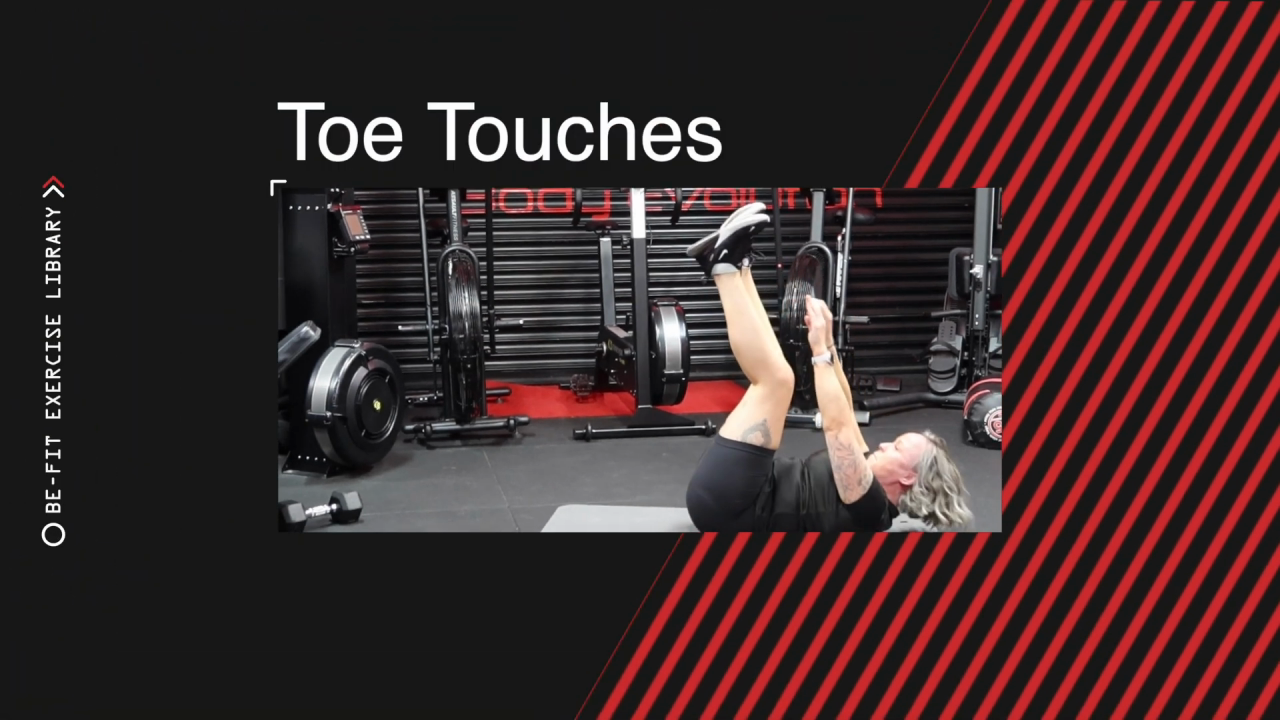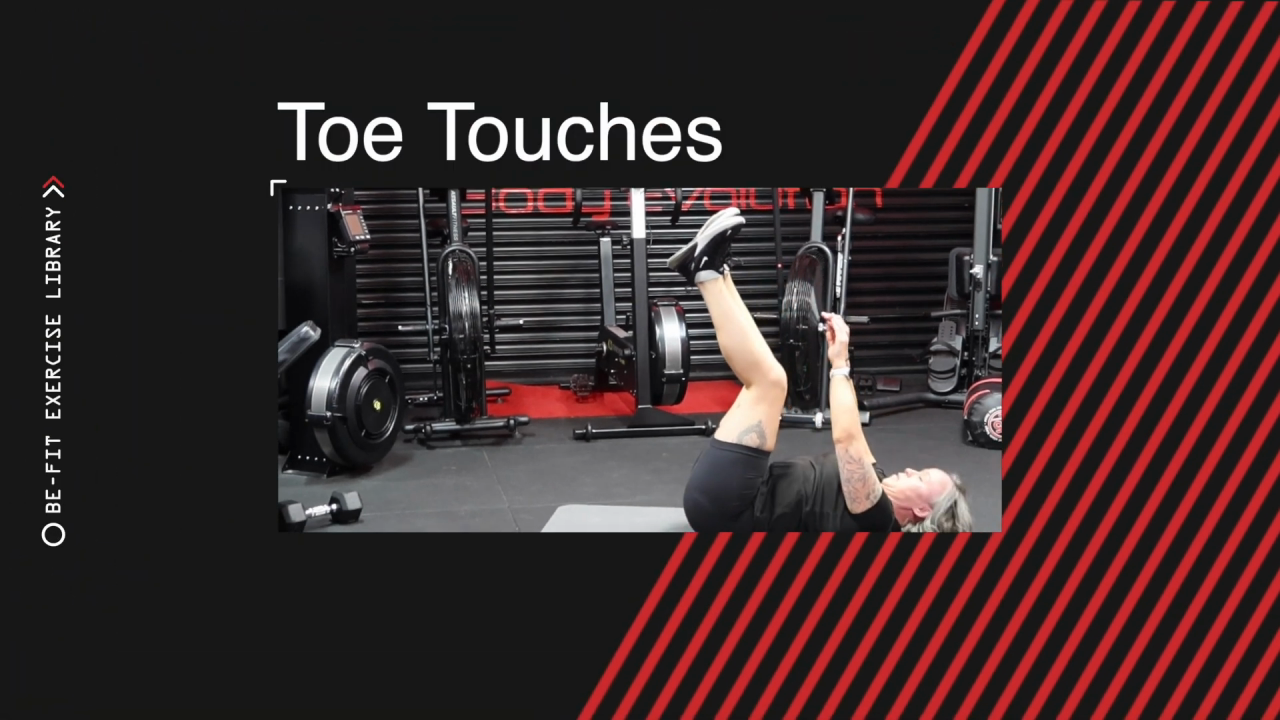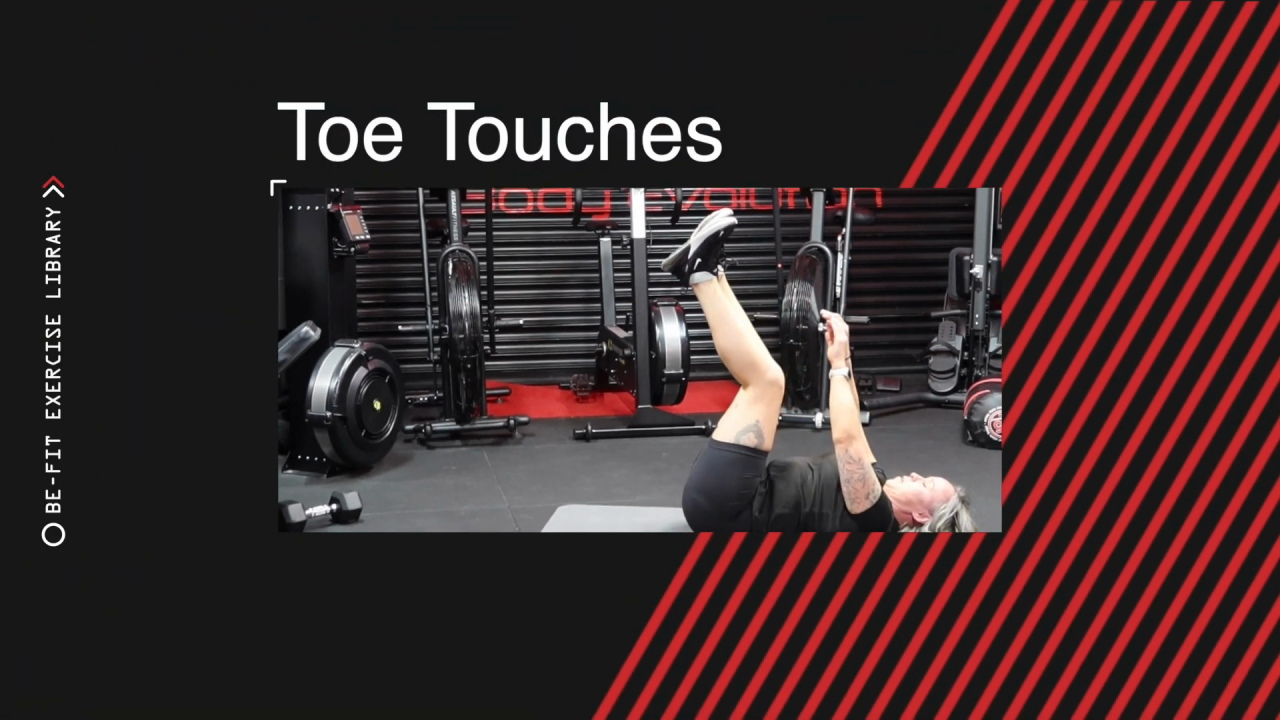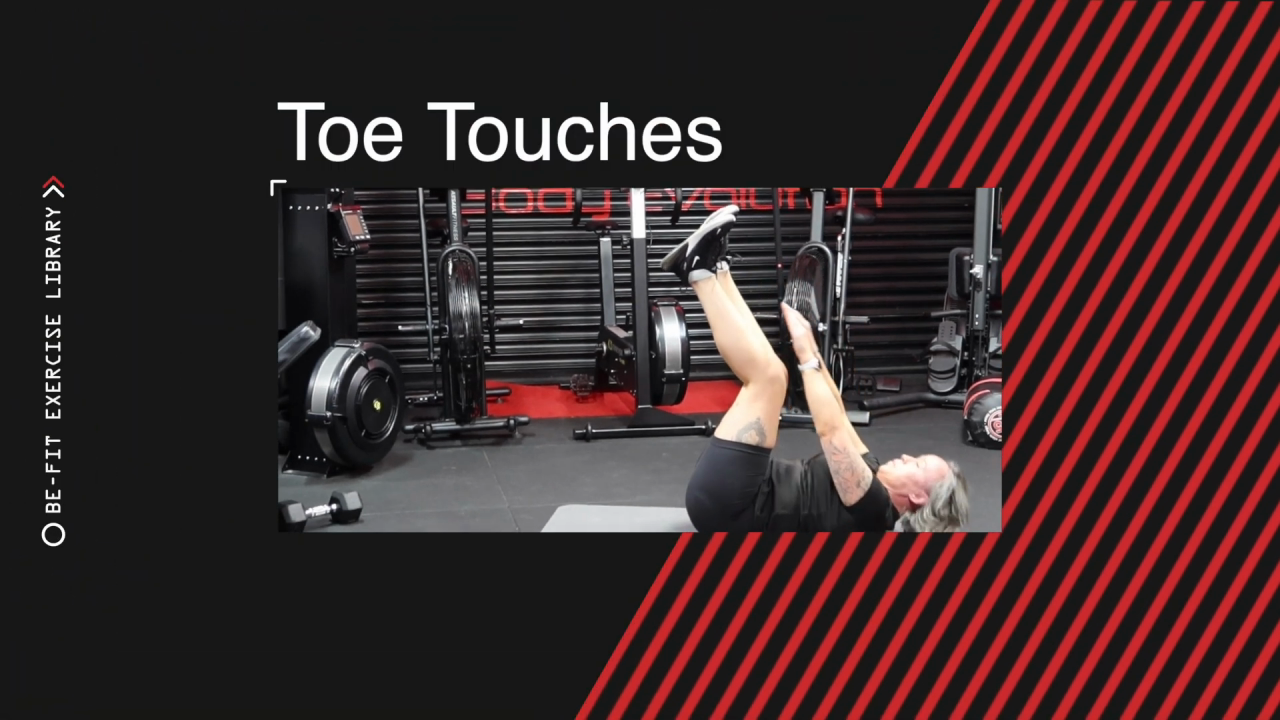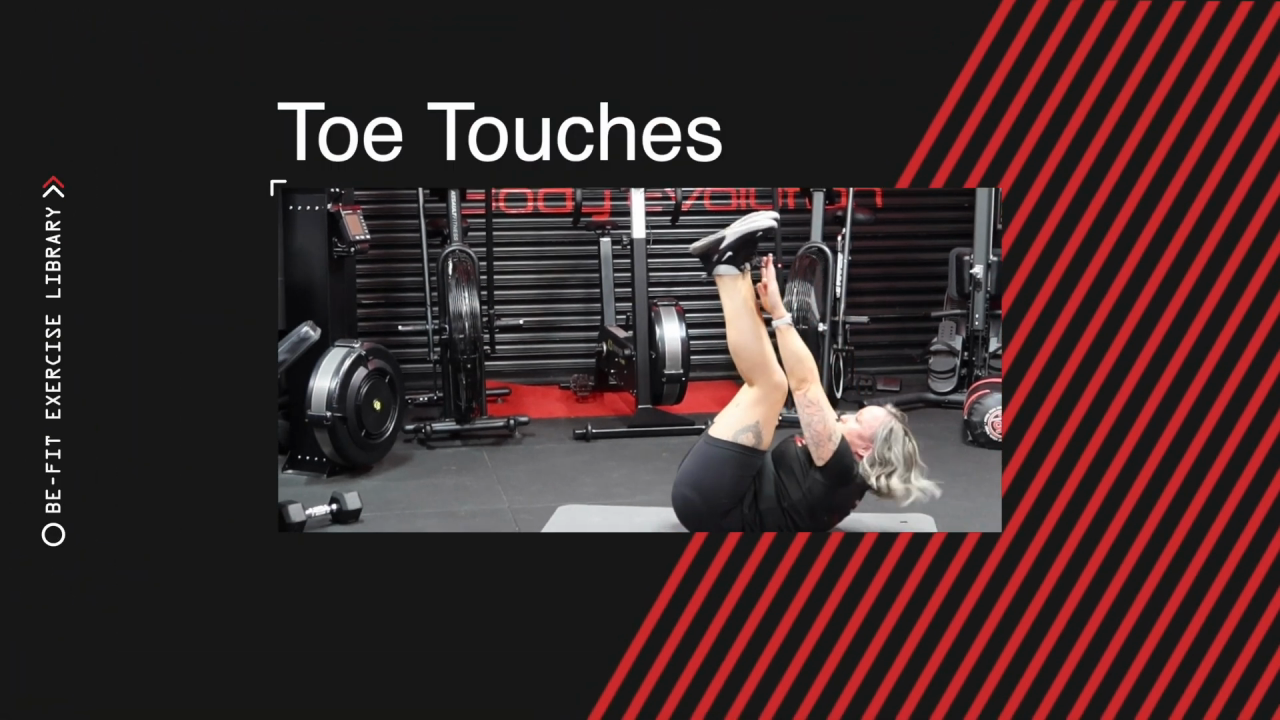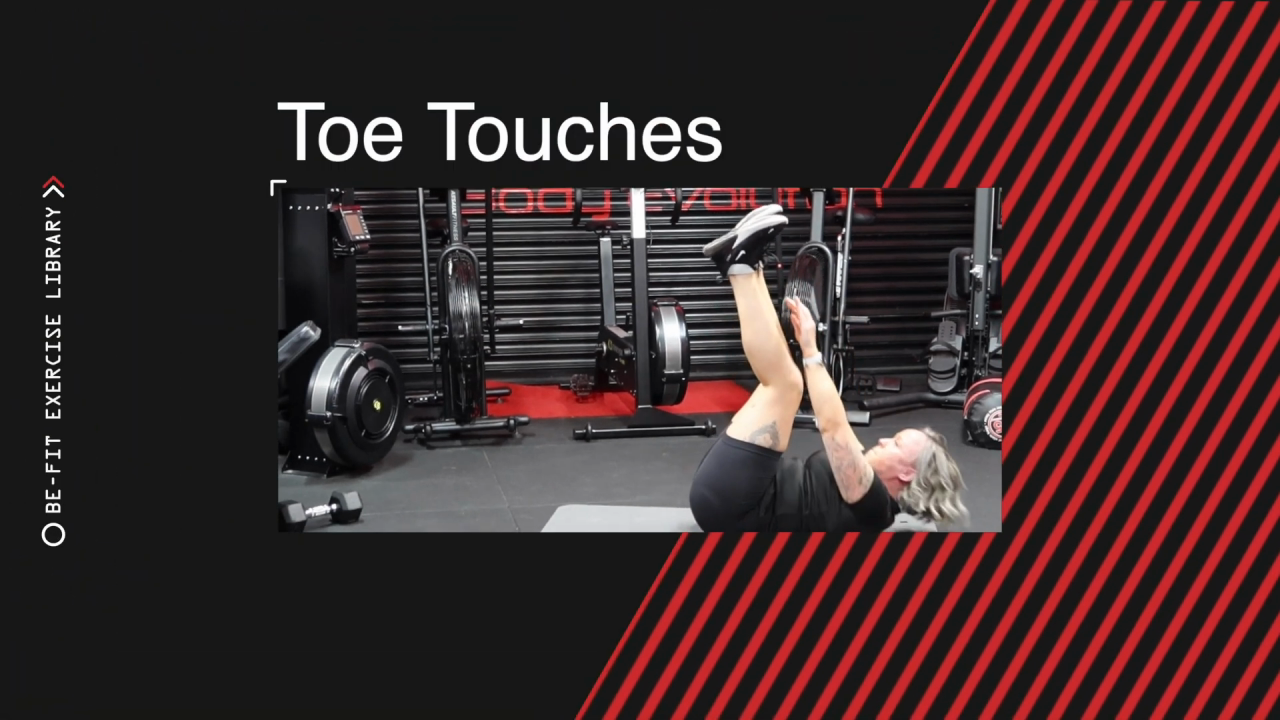
dt=0.4s
person 1, frame 1
left shoulder: (872, 507)
right shoulder: (872, 477)
left elbow: (837, 426)
right elbow: (844, 411)
left wrist: (821, 351)
right wrist: (827, 343)
left hip: (723, 502)
right hip: (729, 498)
left knee: (775, 380)
right knee: (773, 377)
left ankle: (726, 265)
right ankle: (733, 264)
person 1, frame 2
left shoulder: (876, 518)
right shoulder: (876, 491)
left elbow: (846, 437)
right elbow: (850, 429)
left wrist: (840, 366)
right wrist: (841, 359)
left hip: (721, 506)
right hip: (726, 502)
left knee: (768, 381)
right knee: (766, 378)
left ankle: (707, 271)
right ankle: (714, 271)
person 1, frame 3
left shoulder: (877, 517)
right shoulder: (878, 489)
left elbow: (846, 437)
right elbow: (852, 430)
left wrist: (839, 366)
right wrist: (842, 358)
left hip: (721, 507)
right hip: (726, 499)
left knee: (766, 380)
right knee: (764, 378)
left ankle: (702, 273)
right ankle: (708, 271)
person 1, frame 4
left shoulder: (873, 509)
right shoulder: (872, 477)
left elbow: (830, 429)
right elbow: (836, 416)
left wrist: (807, 357)
right wrist: (812, 353)
left hip: (723, 507)
right hip: (727, 500)
left knee: (767, 377)
right knee: (768, 372)
left ankle: (701, 271)
right ankle: (713, 267)
person 1, frame 5
left shoulder: (843, 470)
left elbow: (804, 385)
right elbow: (808, 388)
left wrist: (779, 314)
right wrist: (774, 311)
left hip: (706, 501)
right hip: (710, 495)
left knee: (768, 384)
right knee: (766, 379)
left ankle: (729, 265)
right ankle: (733, 265)
person 1, frame 6
left shoulder: (874, 504)
right shoulder: (870, 476)
left elbow: (833, 425)
right elbow: (837, 427)
left wrist: (811, 351)
right wrist: (808, 346)
left hip: (725, 501)
right hip: (729, 495)
left knee: (784, 383)
right knee: (782, 380)
left ankle: (742, 264)
right ankle: (745, 264)
